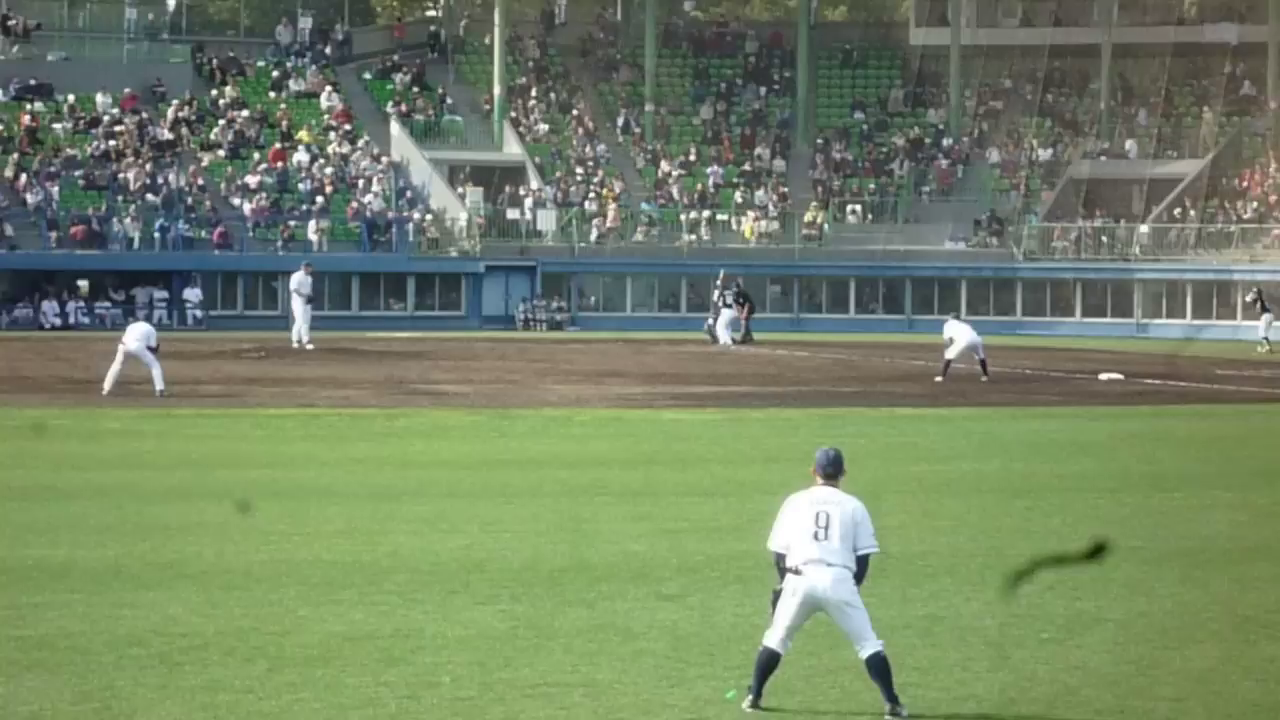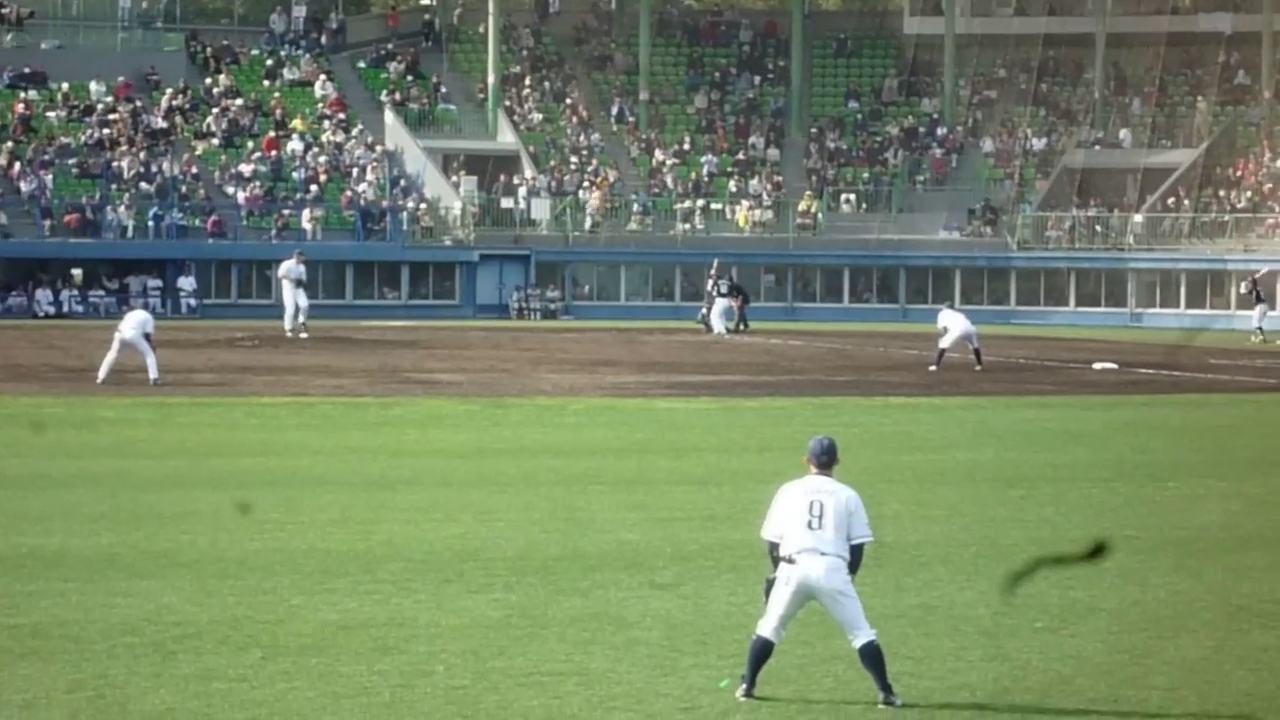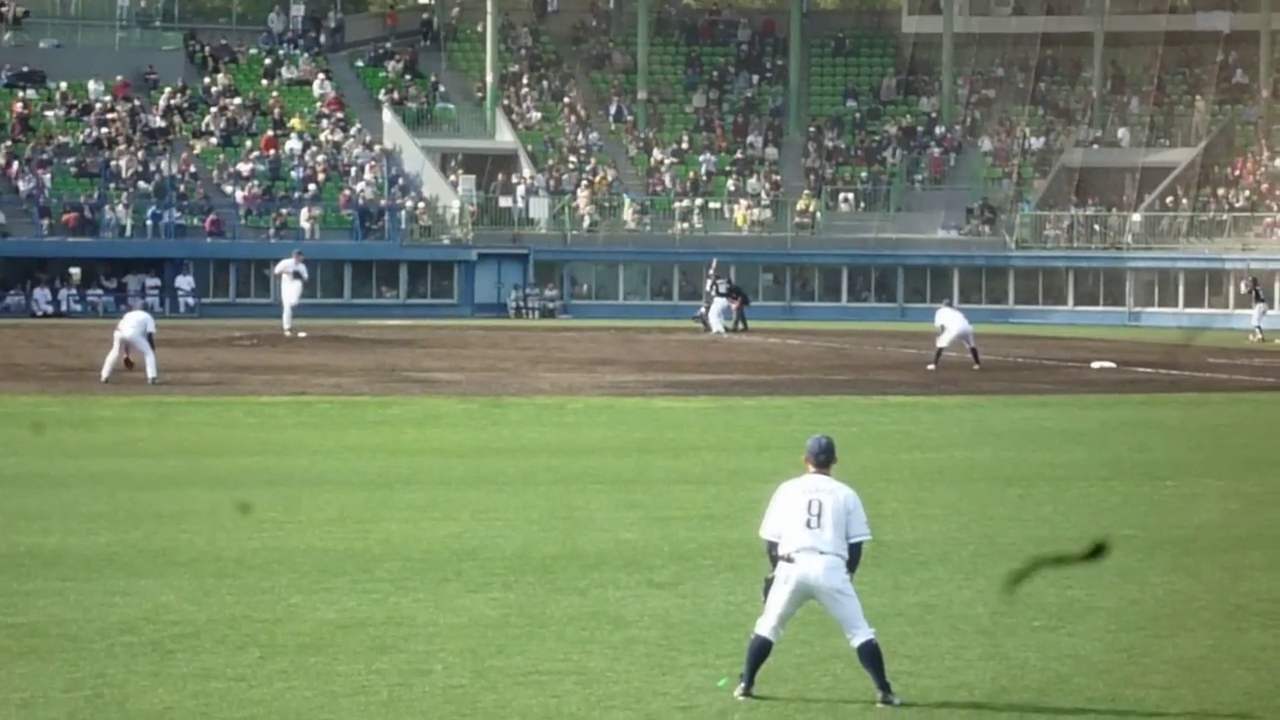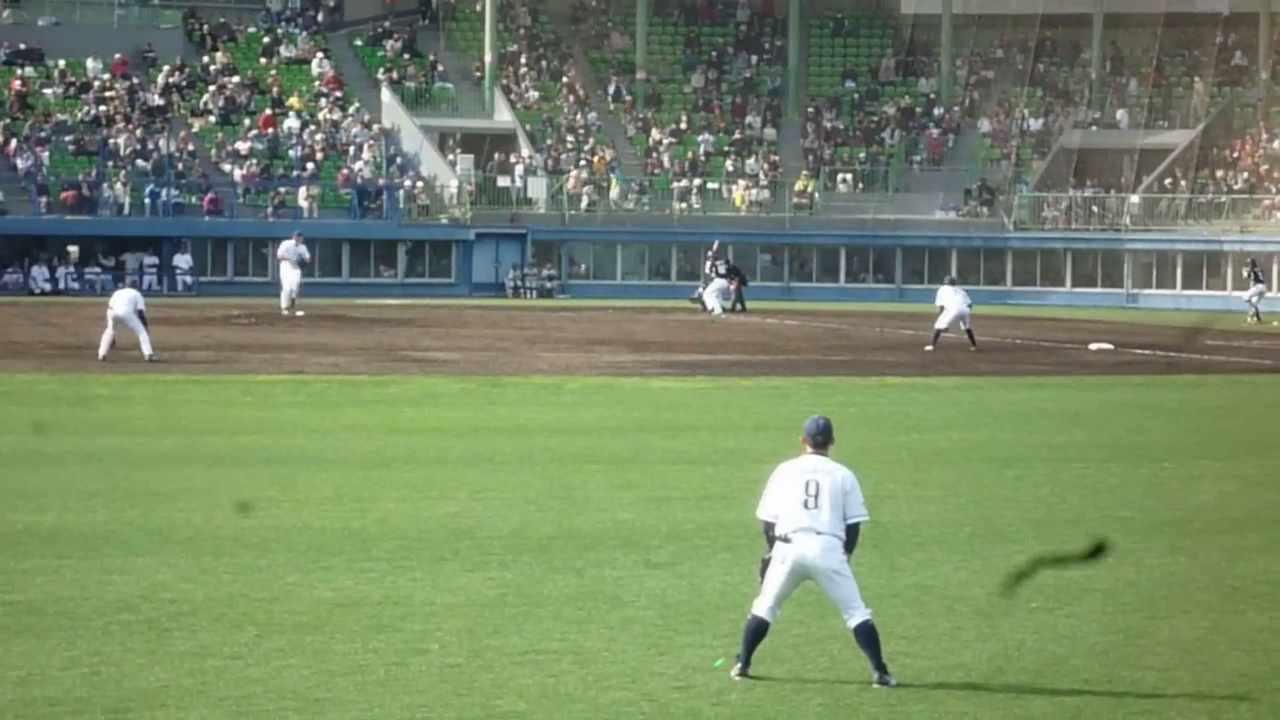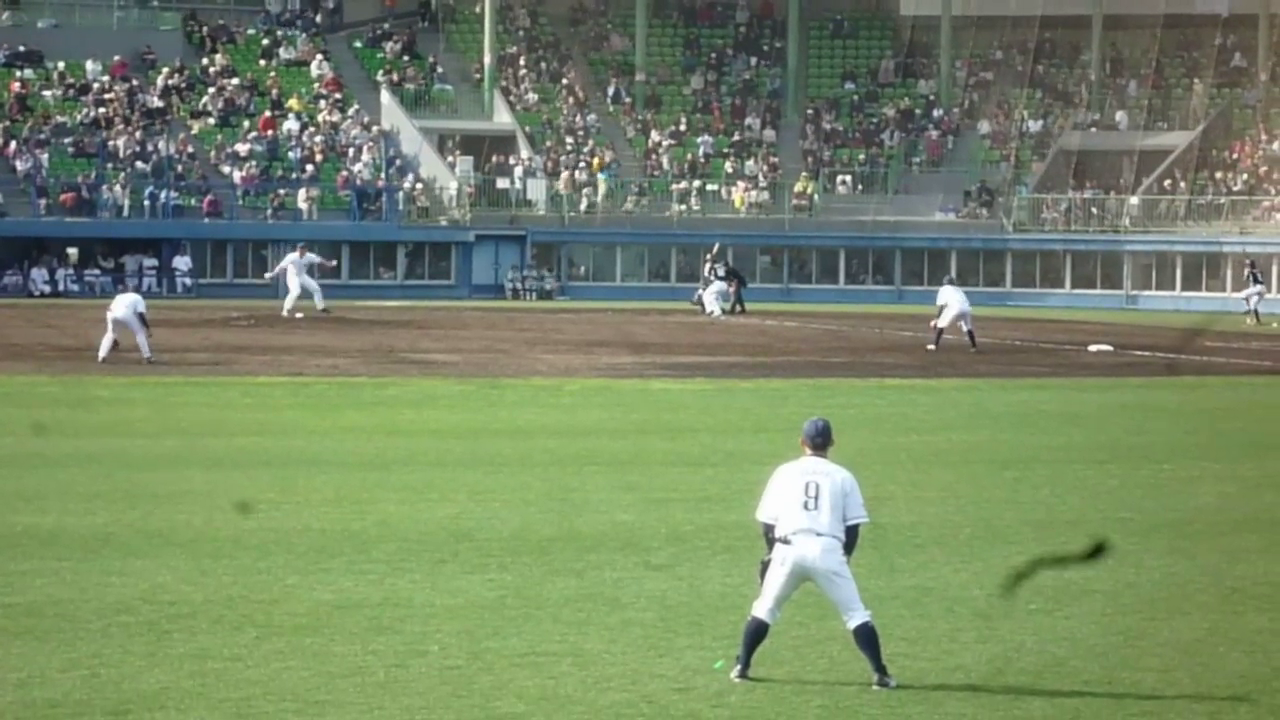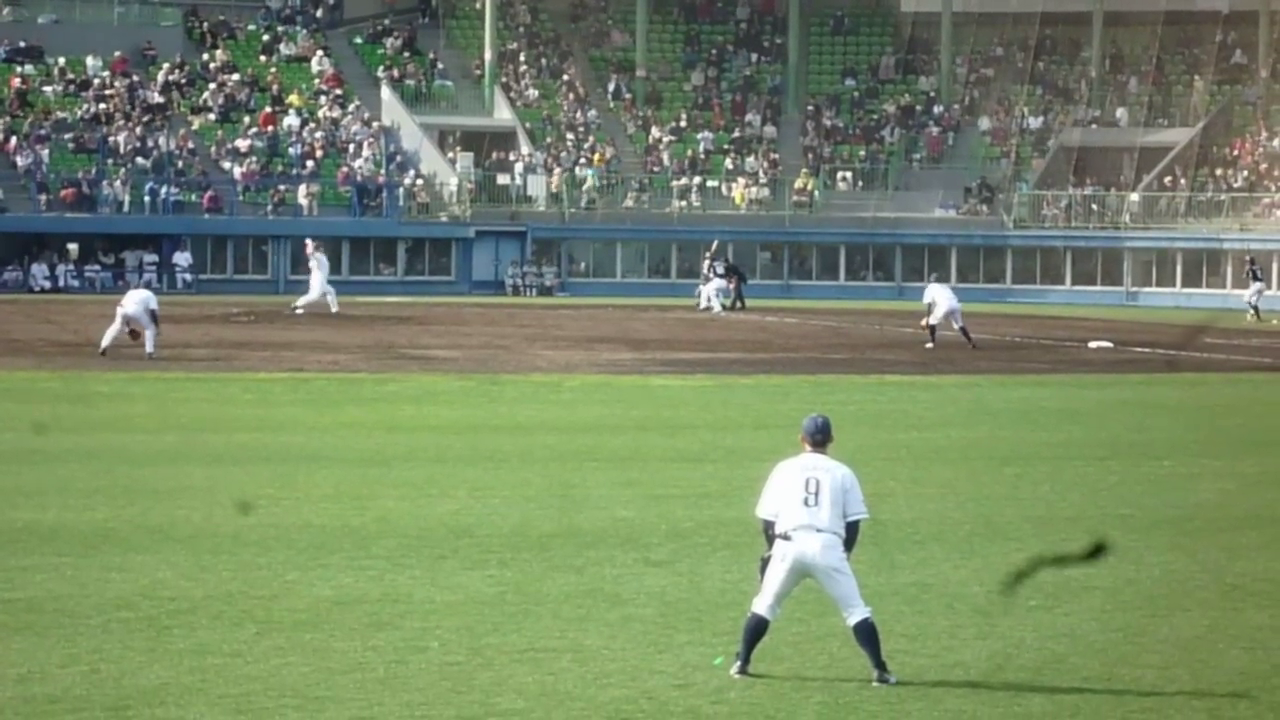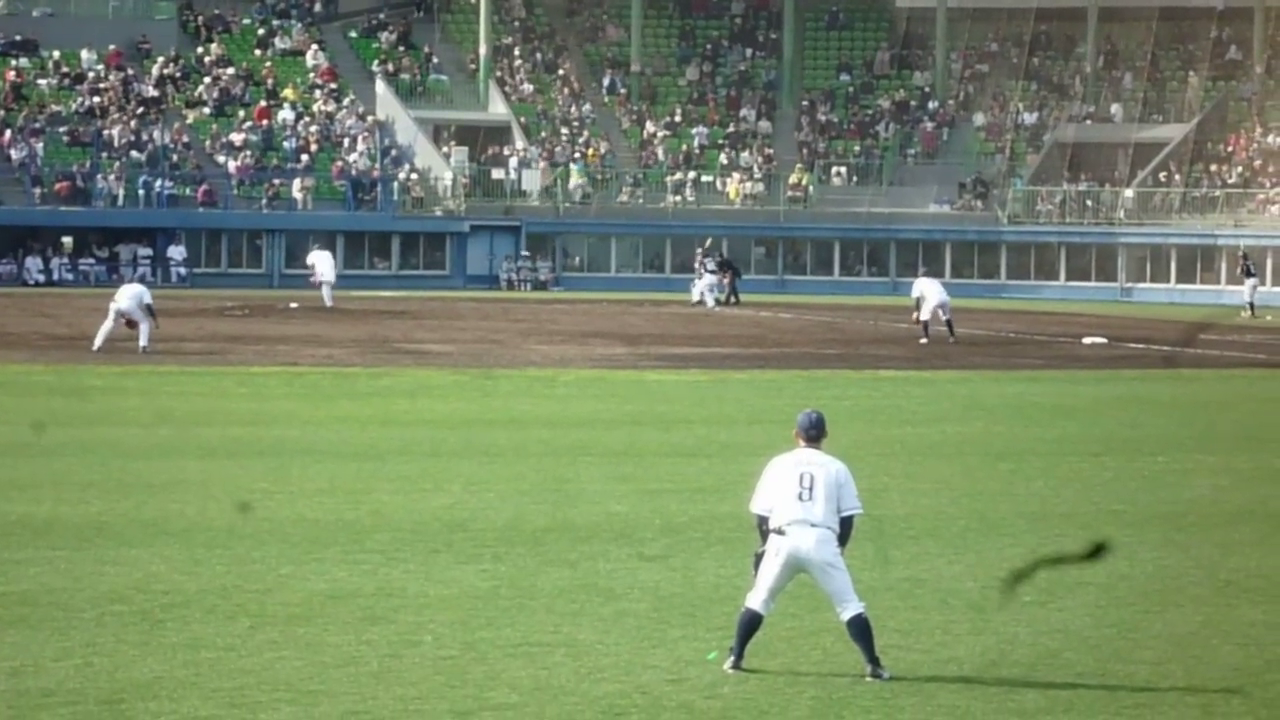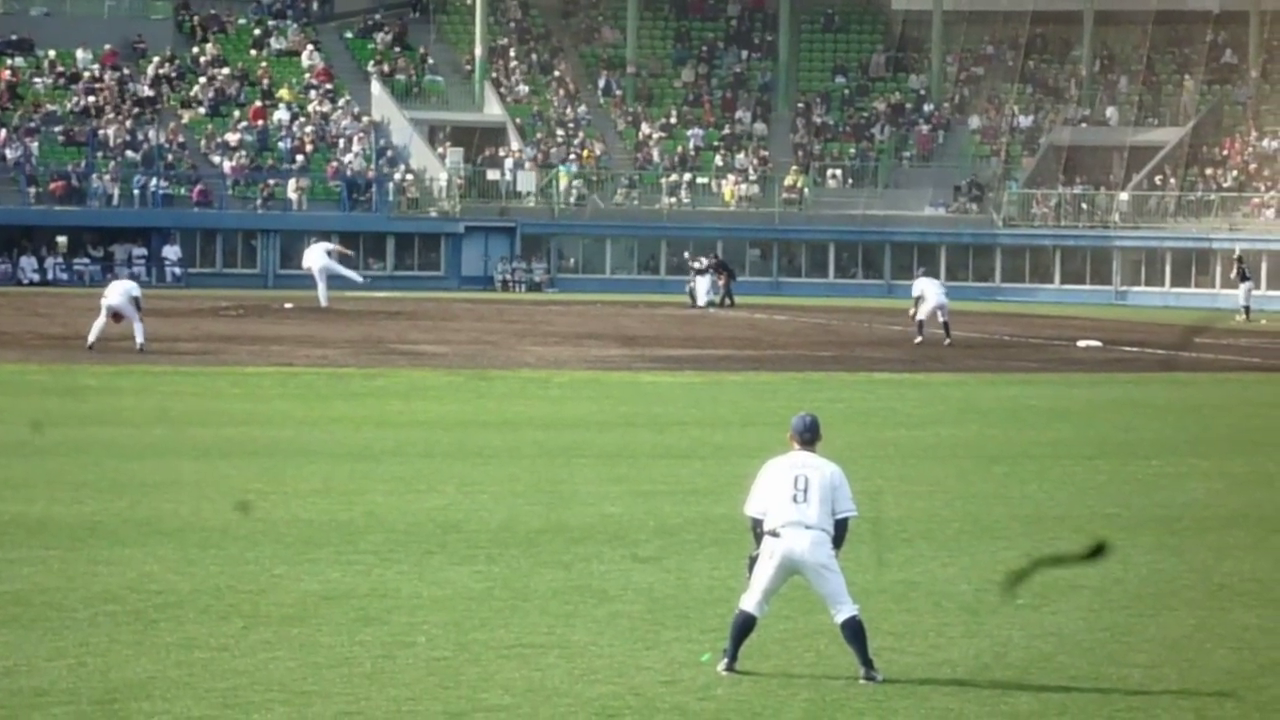
dt=0.3s
person 1, frame 1
left shoulder: (795, 501)
right shoulder: (854, 506)
left elbow: (779, 550)
right elbow: (863, 555)
left wrist: (785, 582)
right wrist: (854, 586)
left hip: (800, 579)
right hip: (839, 581)
left knee: (776, 639)
right knee: (868, 644)
left ankle: (754, 697)
person 1, frame 2
left shoulder: (789, 490)
right shoulder: (847, 495)
left elbow: (772, 540)
right elbow: (858, 545)
left wrist: (778, 571)
right wrist: (849, 575)
left hip: (794, 568)
right hip: (832, 570)
left knee: (769, 628)
right knee: (861, 633)
left ankle: (747, 685)
right ankle: (886, 692)
person 1, frame 3
left shoulder: (787, 489)
right shoulder: (846, 494)
left elbow: (771, 538)
right elbow: (856, 543)
left wrist: (776, 571)
right wrist: (847, 574)
left hip: (792, 567)
right hip: (830, 569)
left knee: (767, 627)
right knee: (860, 632)
left ankle: (745, 684)
right ankle: (884, 691)
person 1, frame 4
left shoulder: (785, 470)
right shoulder: (843, 474)
left elbow: (768, 520)
right elbow: (853, 524)
left wrist: (773, 551)
right wrist: (845, 554)
left hip: (789, 548)
right hip: (828, 550)
left knee: (764, 607)
right knee: (856, 612)
left ankle: (742, 665)
right ankle: (880, 672)
person 1, frame 5
left shoulder: (784, 472)
right shoulder: (842, 476)
left elbow: (768, 521)
right elbow: (853, 525)
left wrist: (773, 553)
right wrist: (844, 556)
left hip: (789, 550)
right hip: (827, 551)
left knee: (764, 609)
right knee: (856, 614)
left ankle: (741, 667)
right ankle: (880, 673)
person 1, frame 6
left shoulder: (784, 468)
right shoulder: (842, 472)
left elbow: (768, 519)
right elbow: (853, 522)
left wrist: (772, 550)
right wrist: (844, 553)
left hip: (790, 546)
right hip: (828, 547)
left knee: (765, 605)
right knee: (856, 610)
left ankle: (742, 663)
right ankle: (879, 670)
person 1, frame 7
left shoulder: (778, 464)
right shoulder: (836, 467)
left elbow: (761, 514)
right elbow: (847, 516)
left wrist: (767, 545)
right wrist: (839, 547)
left hip: (784, 541)
right hip: (822, 542)
left knee: (759, 600)
right knee: (849, 605)
left ankle: (735, 658)
right ankle: (873, 665)
person 1, frame 8
left shoulder: (773, 466)
right shoulder: (831, 470)
left elbow: (756, 516)
right elbow: (842, 519)
left wrist: (761, 548)
right wrist: (833, 550)
left hip: (778, 543)
right hip: (816, 544)
left knee: (753, 602)
right knee: (844, 608)
left ankle: (729, 660)
right ankle: (866, 667)
